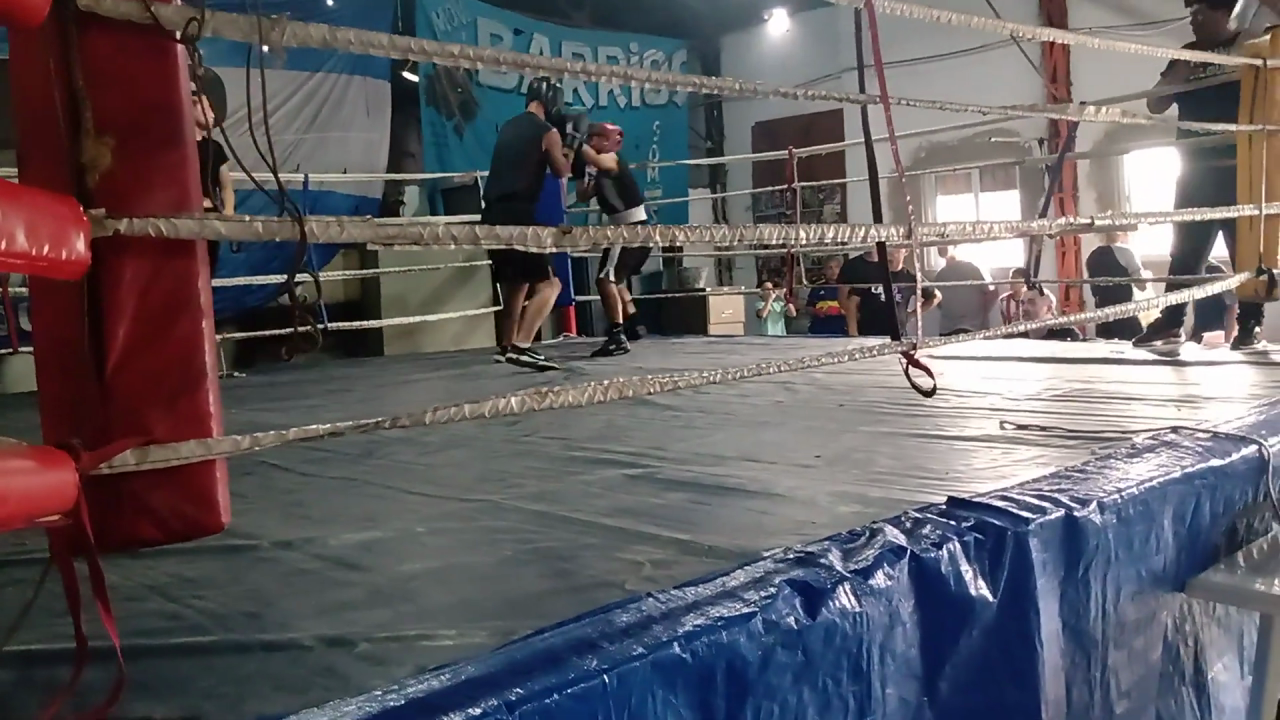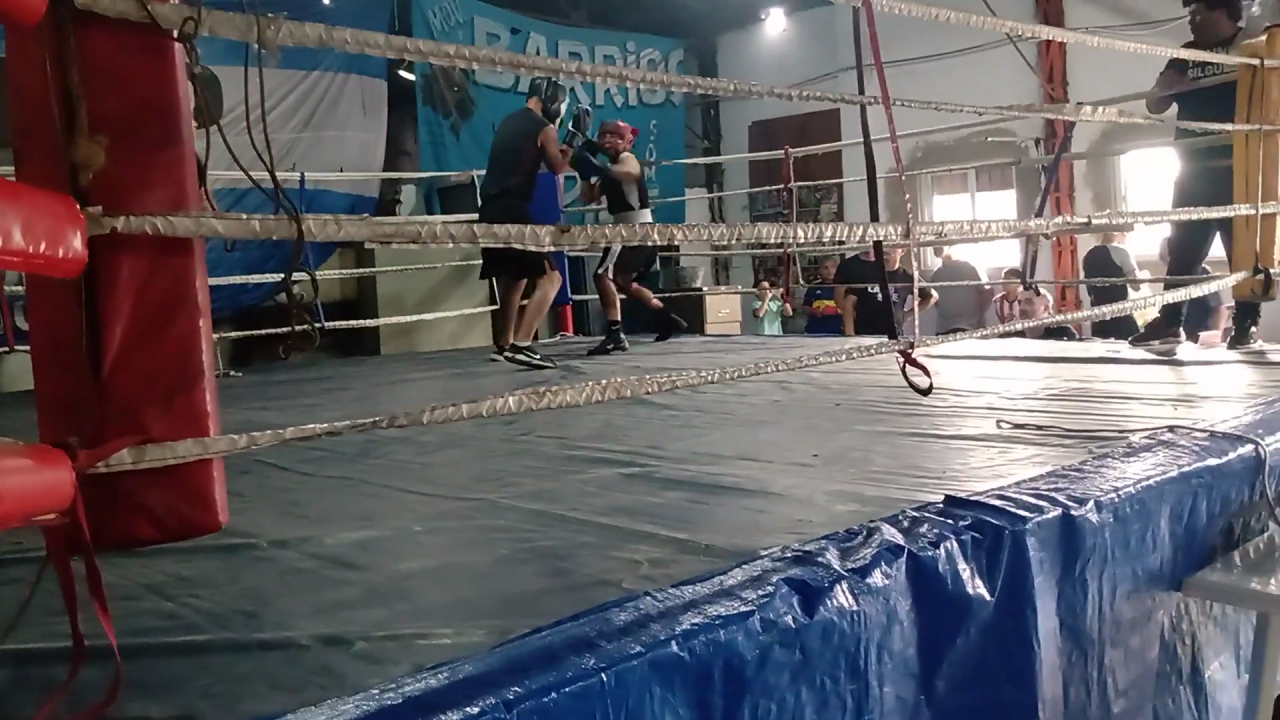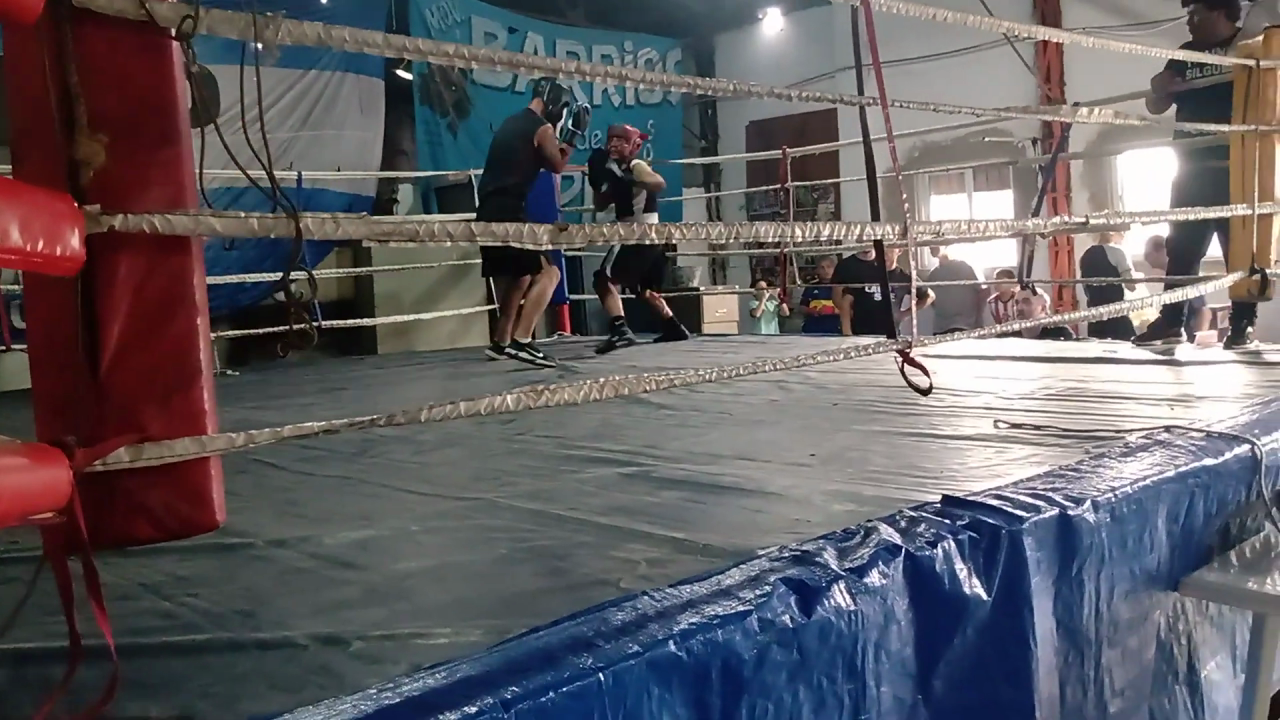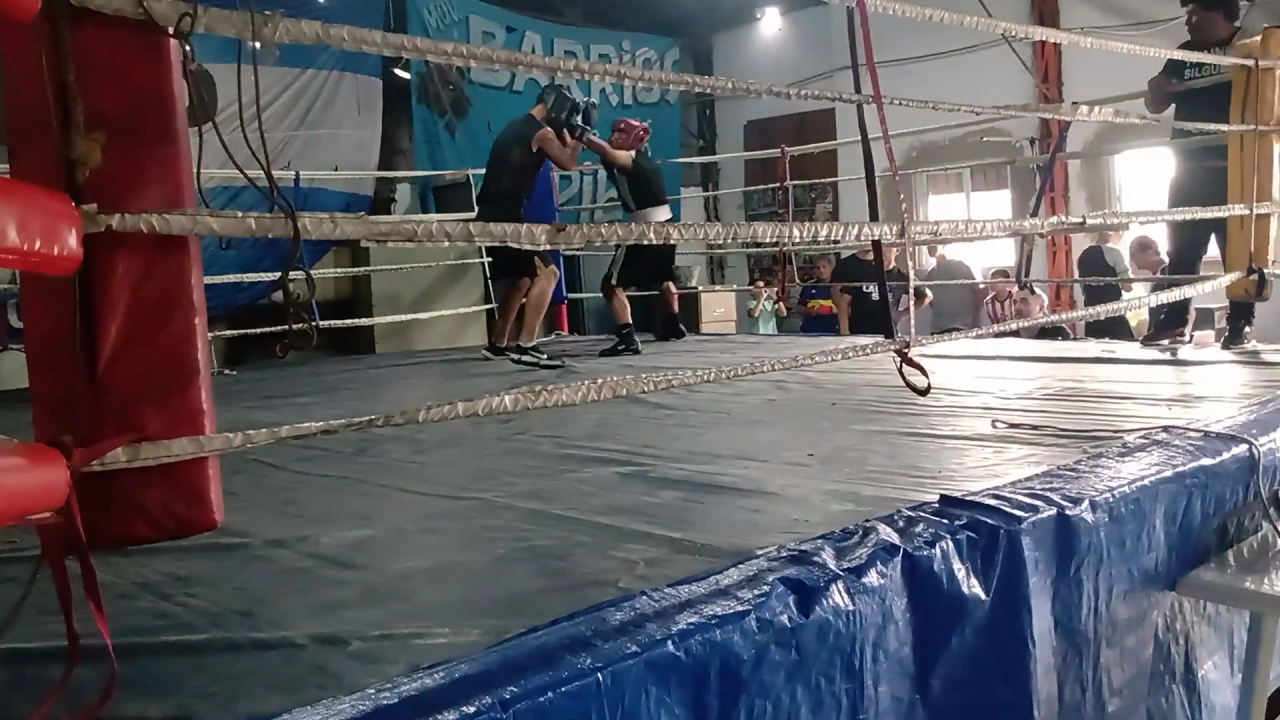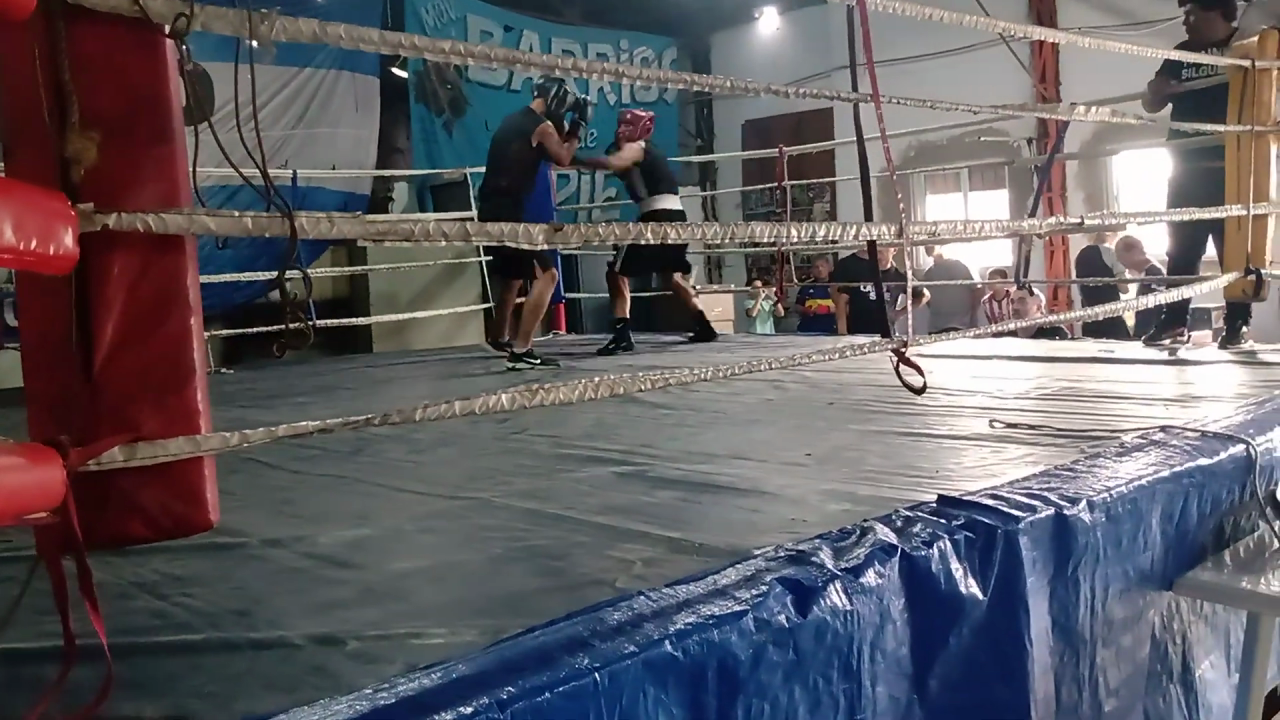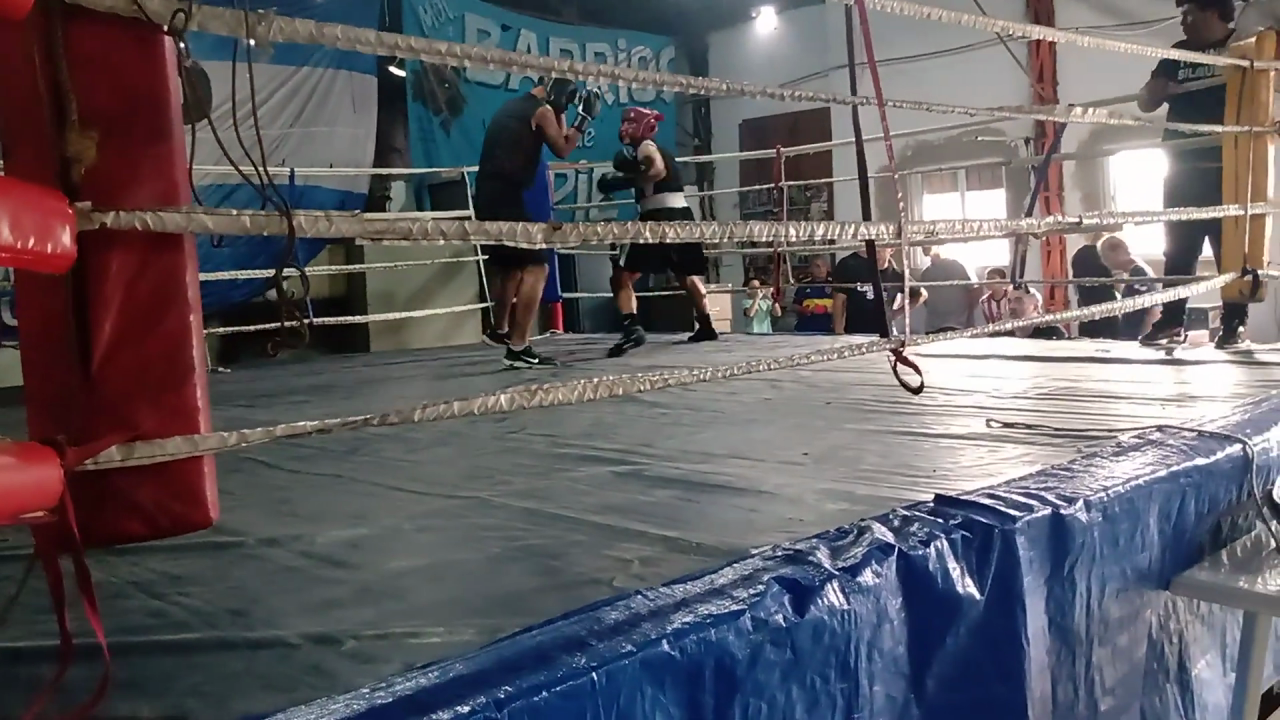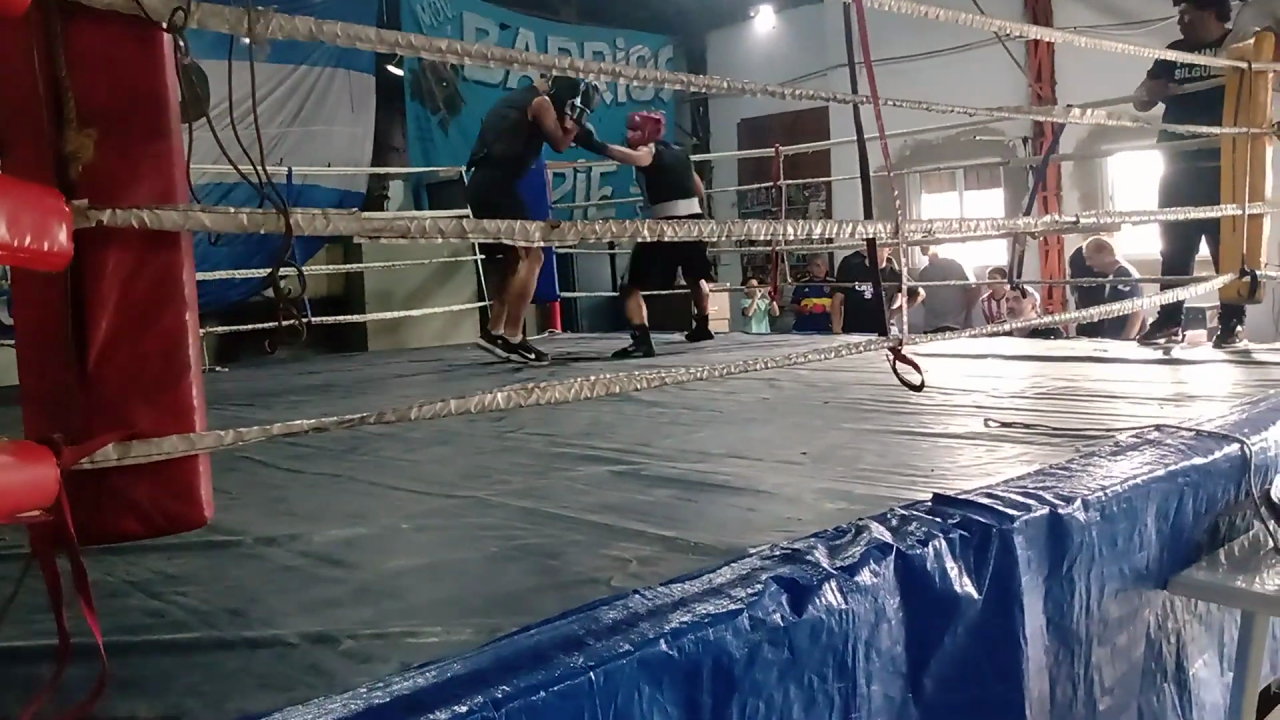
dt=0.1s
person 1, frame 1
right shoulder: (1187, 55)
right elbow: (1155, 105)
right wrist: (1172, 81)
left hip: (1242, 167)
right hip: (1197, 169)
right knee: (1185, 249)
left ankle: (1250, 324)
right ankle: (1170, 321)
person 1, frame 2
right shoulder: (1186, 54)
right elbow: (1155, 106)
right wrist: (1165, 86)
right hip: (1196, 169)
right knee: (1183, 248)
left ankle: (1246, 323)
right ankle: (1169, 321)
person 1, frame 3
right shoulder: (1185, 54)
right elbow: (1156, 107)
right wrist: (1159, 87)
right hip: (1193, 168)
right knee: (1180, 247)
left ankle: (1243, 324)
right ankle: (1171, 321)
person 1, frame 4
right shoulder: (1184, 54)
right elbow: (1155, 107)
right wrist: (1156, 89)
right hip: (1191, 168)
right knee: (1182, 247)
left ankle: (1240, 323)
right ankle: (1174, 321)
person 1, frame 5
right shoulder: (1181, 53)
right elbow: (1151, 105)
right wrist: (1155, 89)
right hip: (1187, 167)
right knee: (1181, 247)
left ankle: (1238, 324)
right ankle: (1174, 321)
person 1, frame 6
right shoulder: (1178, 53)
right elbow: (1146, 105)
right wrist: (1152, 90)
right hip: (1183, 168)
right knee: (1178, 247)
left ankle: (1234, 324)
right ankle: (1171, 321)
person 1, frame 7
right shoulder: (1174, 53)
right elbow: (1140, 103)
right wrist: (1150, 90)
left hip: (1224, 167)
right hip: (1178, 167)
right knee: (1175, 247)
left ankle: (1233, 323)
right ankle: (1169, 320)
person 2, frame 1
left shoulder: (509, 127)
right shoulder: (548, 132)
right elbow: (561, 172)
right wrist: (571, 141)
left hip: (493, 215)
right hip: (517, 215)
left knee: (518, 280)
right knee: (549, 283)
left ankle: (507, 346)
right ankle: (522, 347)
person 2, frame 2
left shoulder: (508, 122)
right shoulder: (543, 128)
right elbow: (558, 167)
left hip: (491, 212)
right hip: (512, 213)
left knee: (516, 278)
right knee: (550, 278)
left ankle: (505, 345)
right ankle: (521, 345)
person 2, frame 3
left shoulder: (512, 123)
right shoulder: (542, 128)
right elbow: (557, 166)
left wrist: (560, 128)
right wrist: (574, 133)
left hip: (490, 211)
right hip: (507, 211)
left knee: (519, 276)
right knee: (547, 273)
left ankle: (500, 343)
right ankle: (521, 342)
person 2, frame 4
left shoulder: (517, 127)
right shoulder: (542, 132)
left elbow: (558, 150)
right elbow: (567, 162)
left wrist: (565, 130)
left hip: (491, 213)
right hip: (505, 214)
left knee: (519, 278)
right knee: (547, 273)
left ankle: (498, 344)
right ankle: (525, 346)
person 2, frame 5
left shoulder: (515, 120)
right shoulder: (542, 126)
left elbow: (548, 152)
right elbow: (562, 159)
left wrist: (567, 127)
right wrist: (578, 126)
left hip: (491, 210)
right hip: (507, 211)
left knee: (514, 275)
right knee: (546, 276)
left ankle: (500, 337)
right ankle: (520, 350)
person 2, frame 6
left shoulder: (513, 106)
right shoulder: (541, 110)
left elbow: (546, 141)
right elbow: (563, 149)
left wrist: (564, 116)
right wrist: (584, 118)
left hip: (488, 193)
right hip: (503, 195)
left knee: (512, 265)
right knee: (536, 268)
left ankle: (500, 330)
right ankle: (518, 348)
person 2, frame 7
left shoulder: (516, 98)
right shoulder: (540, 101)
left elbow: (550, 135)
right elbow: (560, 143)
left wrist: (567, 112)
right wrist: (581, 111)
left hip: (483, 184)
right hip: (497, 184)
left knee: (509, 260)
right knee: (531, 257)
left ankle: (495, 331)
right ankle: (512, 339)
person 3, frame 1
left shoulder: (612, 159)
right shoulder: (595, 171)
left elbow: (595, 160)
right elbow: (582, 196)
right wrist: (579, 174)
left hip: (631, 228)
right hip: (629, 228)
left knee: (605, 279)
right knee: (615, 279)
left ankle: (618, 337)
right ankle: (631, 325)
person 3, frame 2
left shoulder: (627, 159)
right shoulder: (608, 171)
left elbow: (629, 173)
right elbow: (588, 197)
left wrist: (599, 168)
right wrist: (587, 172)
left knee: (604, 276)
right knee: (627, 282)
left ankle: (615, 334)
right ankle: (667, 319)
person 3, frame 3
left shoulder: (636, 166)
right shoulder: (610, 172)
left elbow: (659, 183)
right elbow: (600, 205)
left wrist: (627, 180)
right wrist: (596, 182)
left knee: (604, 280)
right knee: (642, 288)
left ankle: (620, 330)
right ankle: (674, 327)
person 3, frame 4
left shoulder: (627, 157)
right shoulder: (645, 161)
left elbow: (606, 151)
right wrist: (612, 171)
left knee: (612, 285)
right knee: (662, 278)
left ankle: (627, 337)
right ankle: (673, 324)
person 3, frame 5
left shoulder: (635, 147)
right shoulder: (651, 152)
left elbow: (613, 164)
left wrist: (577, 160)
right wrist: (625, 172)
left hip: (655, 218)
right hip: (676, 216)
left knee: (617, 275)
right knee: (672, 275)
left ankle: (622, 333)
right ankle: (703, 326)
person 3, frame 6
left shoulder: (646, 146)
right shoulder: (657, 150)
left elbow: (658, 171)
left wrist: (622, 182)
right wrist: (629, 168)
left hip: (658, 217)
right hip: (682, 214)
left knee: (622, 274)
right knee: (688, 275)
left ankle: (632, 328)
right ankle: (705, 326)
person 3, frame 7
left shoulder: (649, 151)
right shoulder: (678, 153)
left elbow: (634, 159)
right elbow: (699, 189)
left wrist: (595, 144)
left hip: (668, 224)
right hip: (695, 219)
left knee: (632, 288)
right knee: (696, 277)
left ankle: (642, 341)
right ankle: (702, 326)
